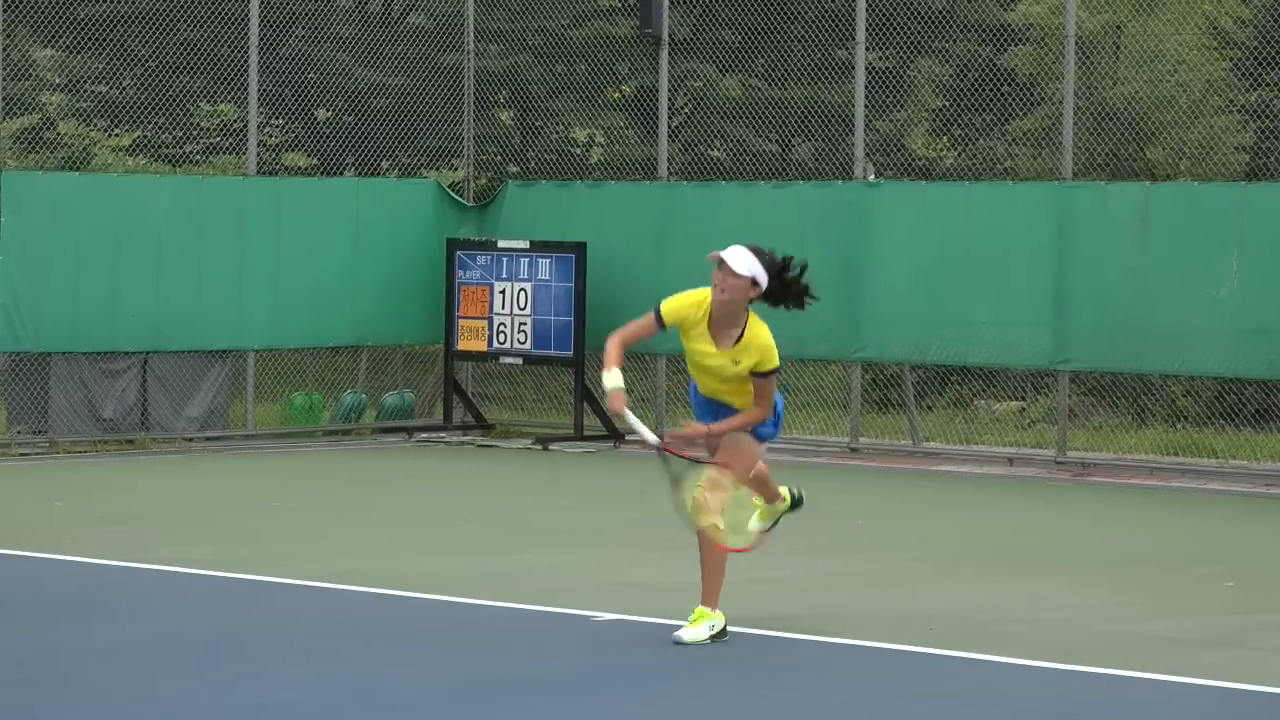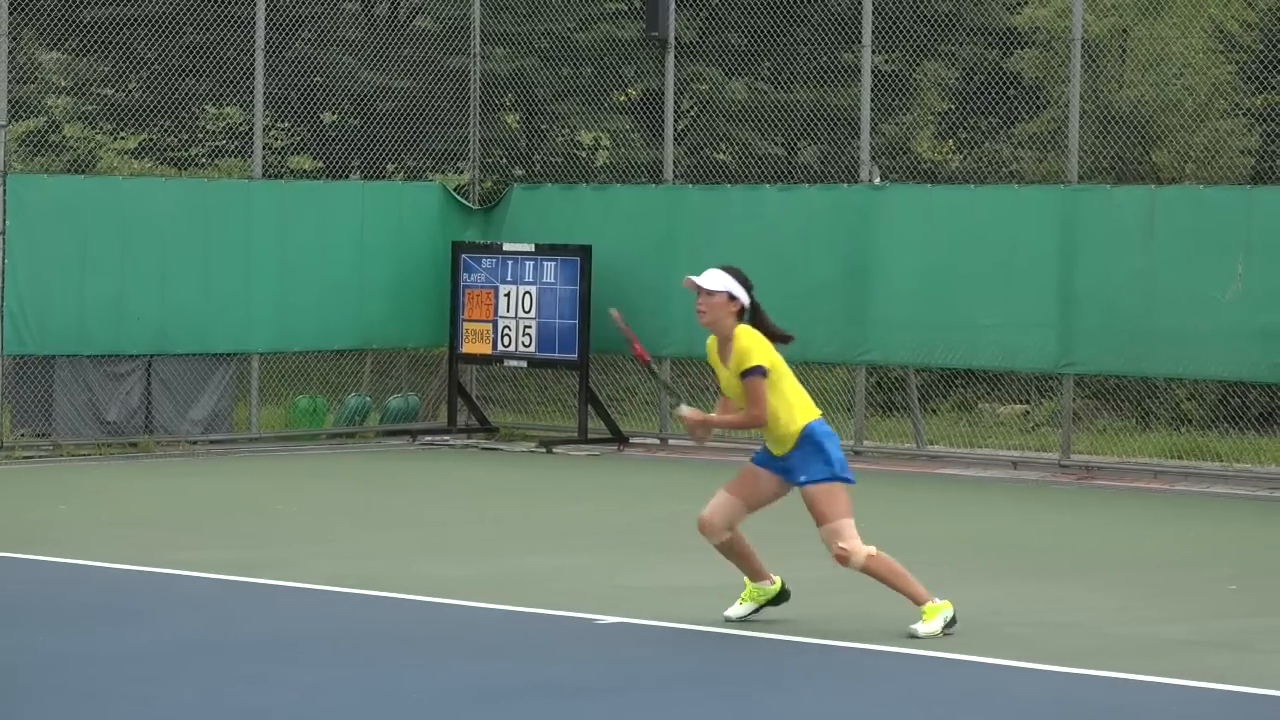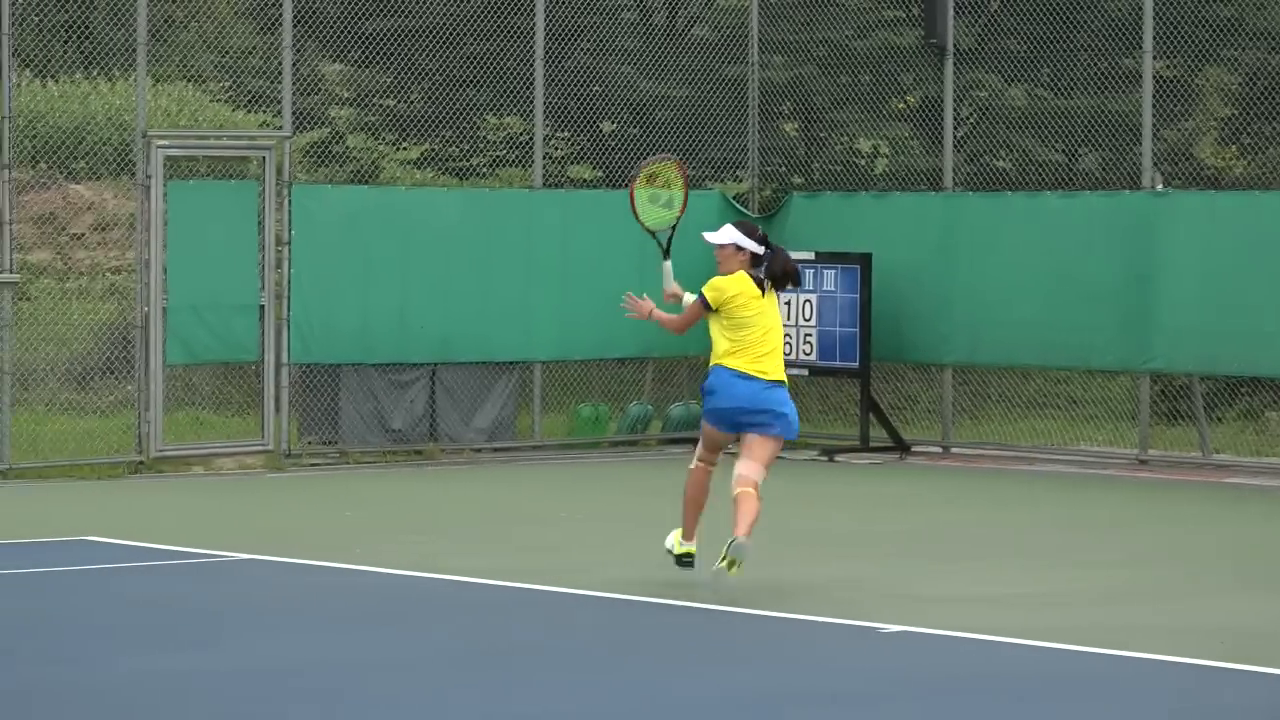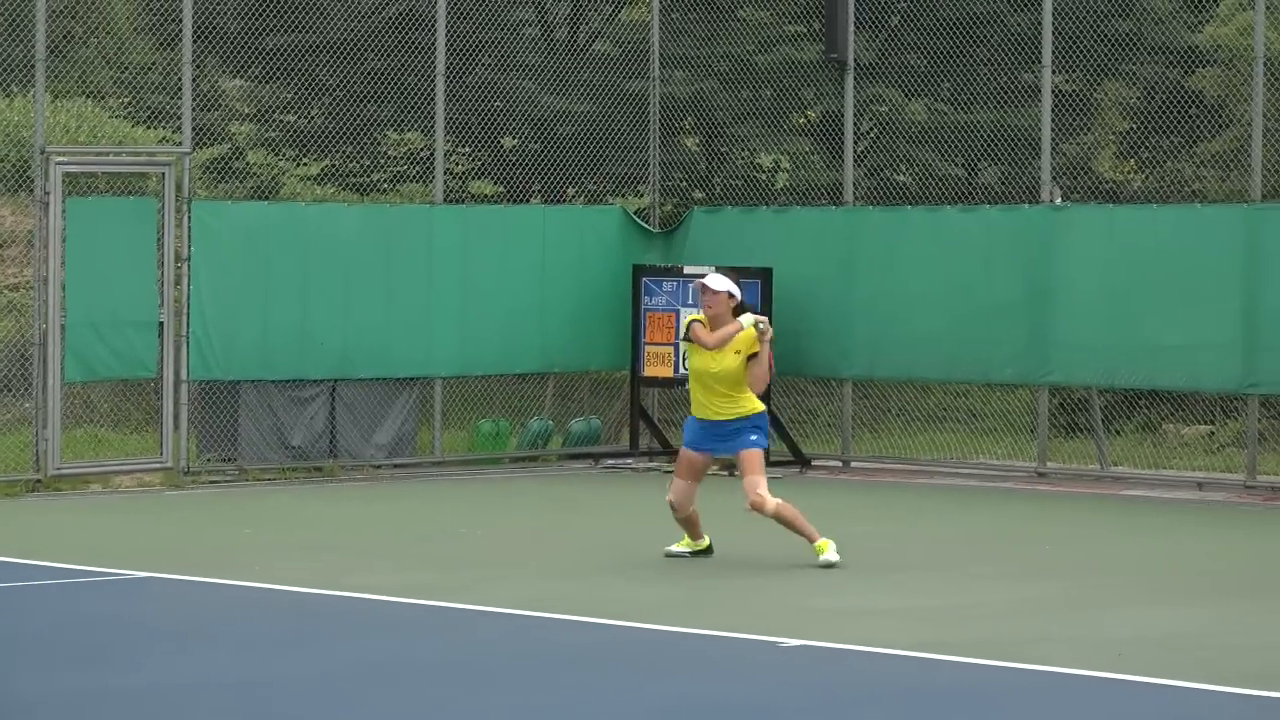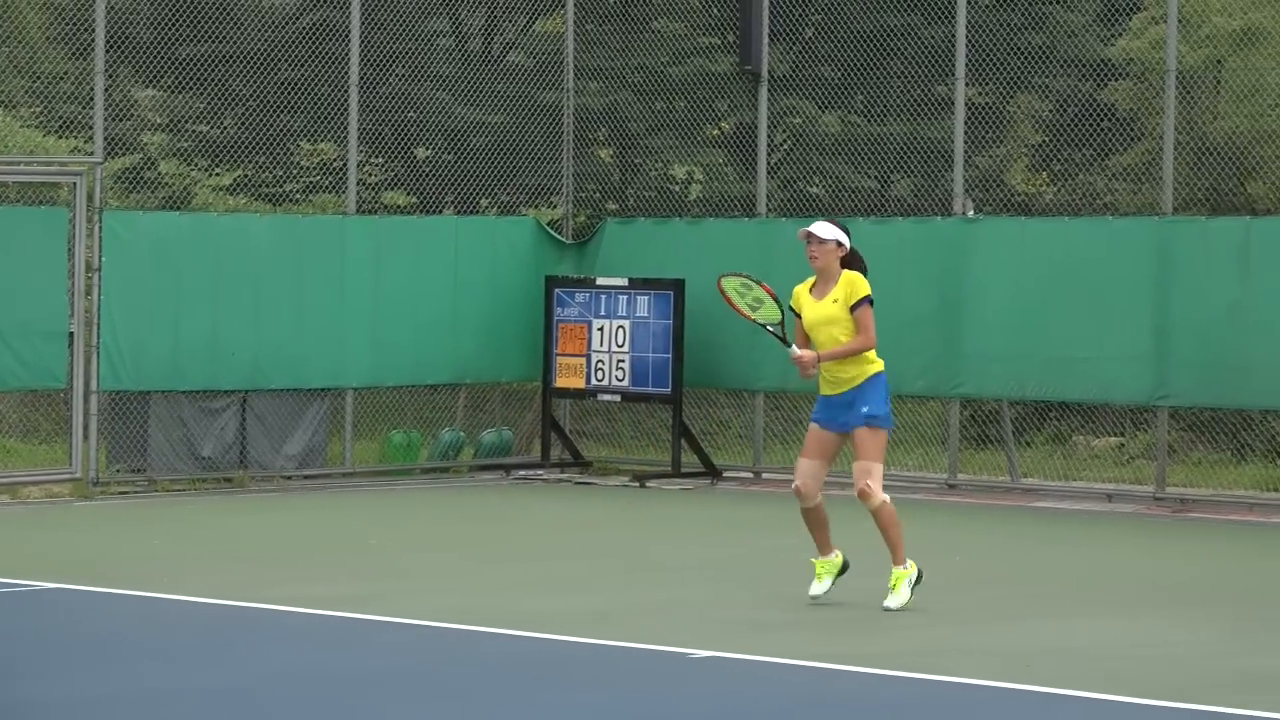
dt=1s
person 1, frame 1
left shoulder: (761, 342)
right shoulder: (689, 305)
left elbow: (757, 412)
right elbow: (617, 340)
left wrist: (706, 431)
right wrist: (613, 384)
left hip: (746, 417)
right hip: (708, 400)
right knee: (736, 468)
left ankle: (710, 614)
right ankle: (779, 499)
person 1, frame 2
left shoulder: (748, 346)
right shoulder: (715, 347)
left elbow: (756, 415)
right elbow: (729, 400)
left wrist: (704, 419)
right wrist: (706, 420)
left hip: (809, 445)
right hip: (778, 450)
left knee: (846, 549)
right knee: (711, 522)
left ankle: (935, 606)
right ankle: (765, 586)
person 1, frame 3
left shoulder: (721, 285)
right shoulder: (767, 288)
left elbow: (679, 325)
left wrist: (650, 311)
right wrist: (686, 297)
left hip: (730, 390)
right hip: (773, 399)
left knee: (704, 460)
right knee: (746, 487)
left ankle: (686, 544)
right ankle: (739, 538)
person 1, frame 4
left shoulder: (750, 340)
right shoulder: (696, 324)
left elbow: (756, 388)
right elbow: (709, 342)
left wrist: (765, 343)
right wrist: (746, 320)
left hip: (745, 422)
right hip: (702, 423)
left knee: (759, 499)
right knee: (677, 499)
left ankle: (820, 542)
right ankle: (698, 541)
person 1, frame 5
left shoulder: (854, 281)
right shoulder: (800, 293)
left elbow: (868, 340)
right elbow: (801, 348)
left wrist: (819, 356)
right wrist: (803, 362)
left hip: (866, 389)
right hip: (830, 396)
left knee: (867, 487)
right knee: (803, 486)
left ankle: (903, 570)
right ankle: (829, 560)
